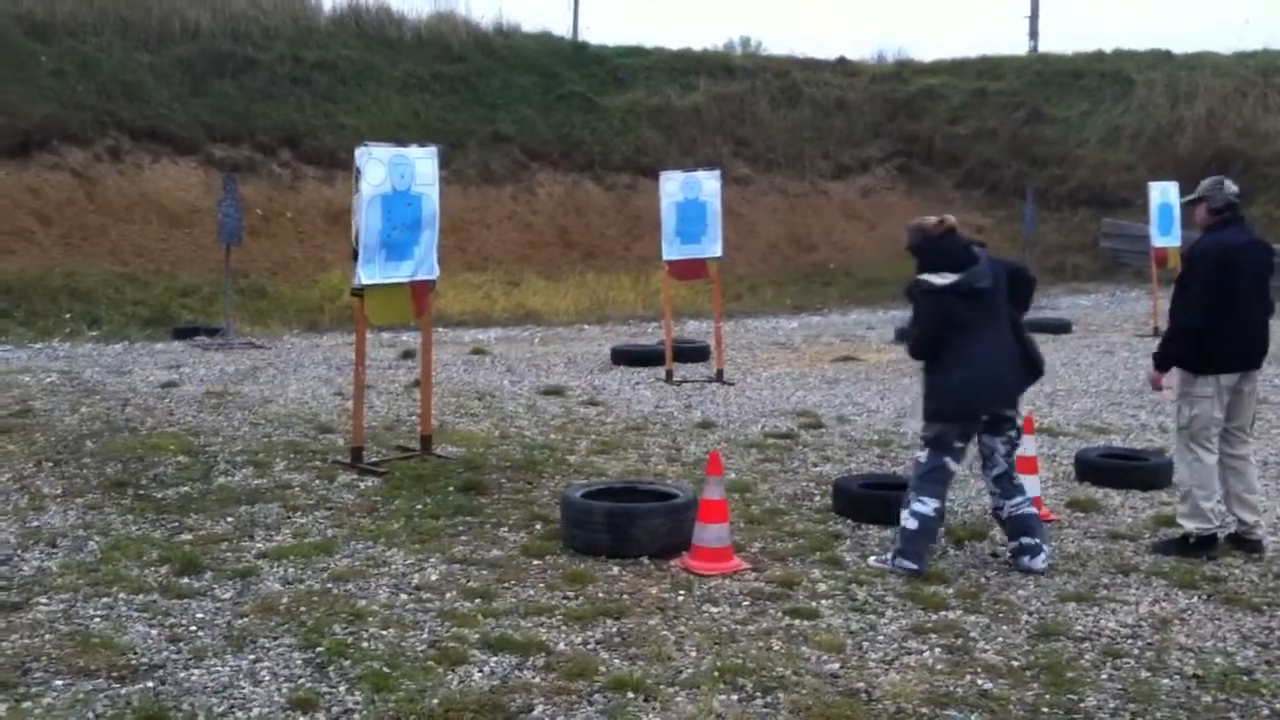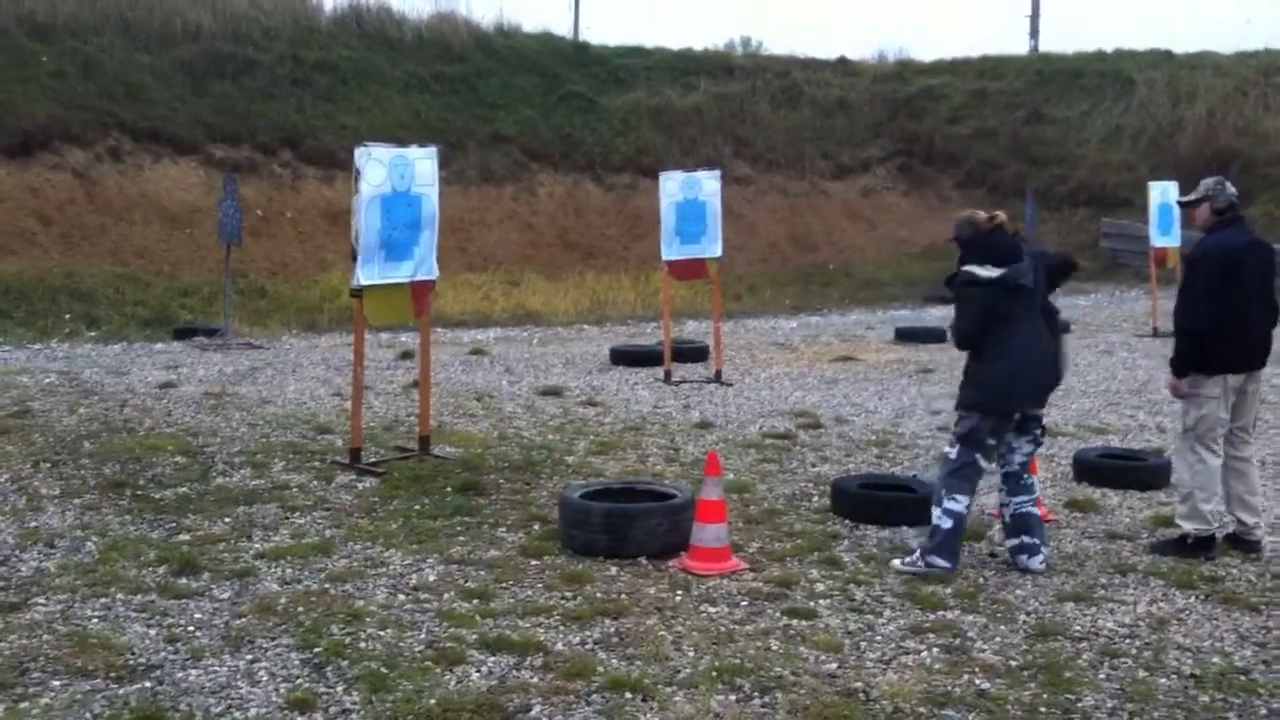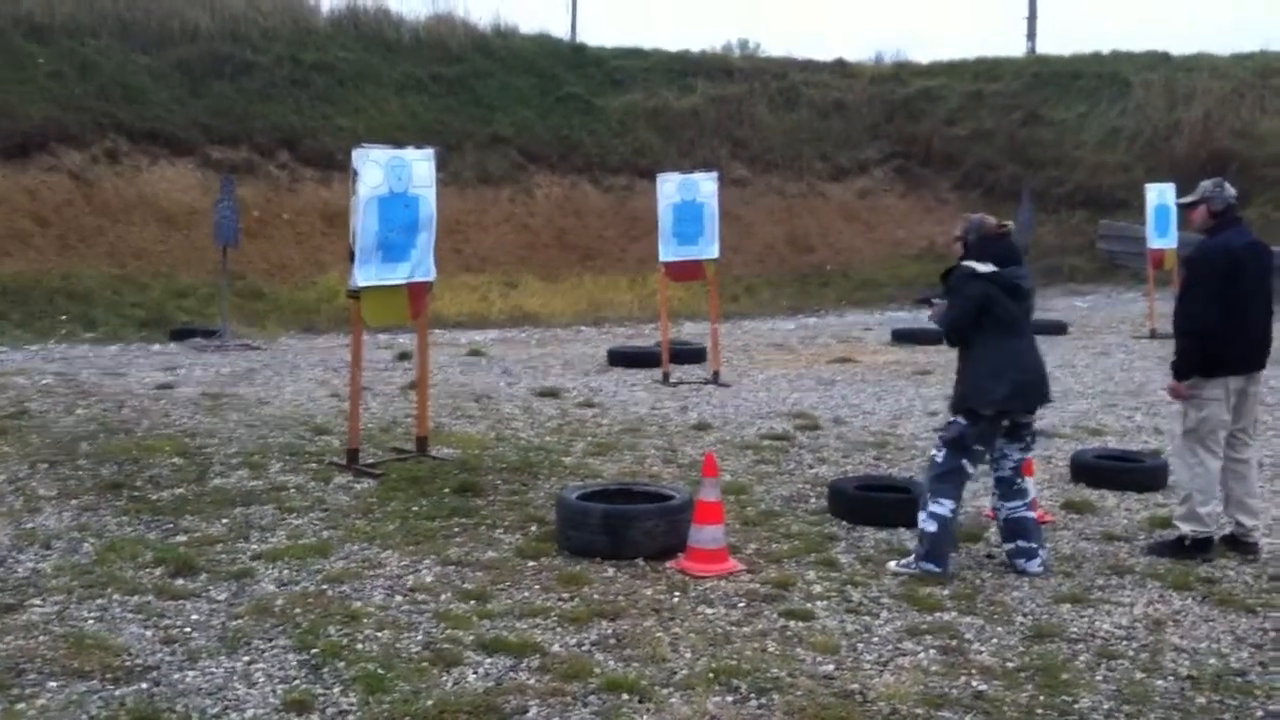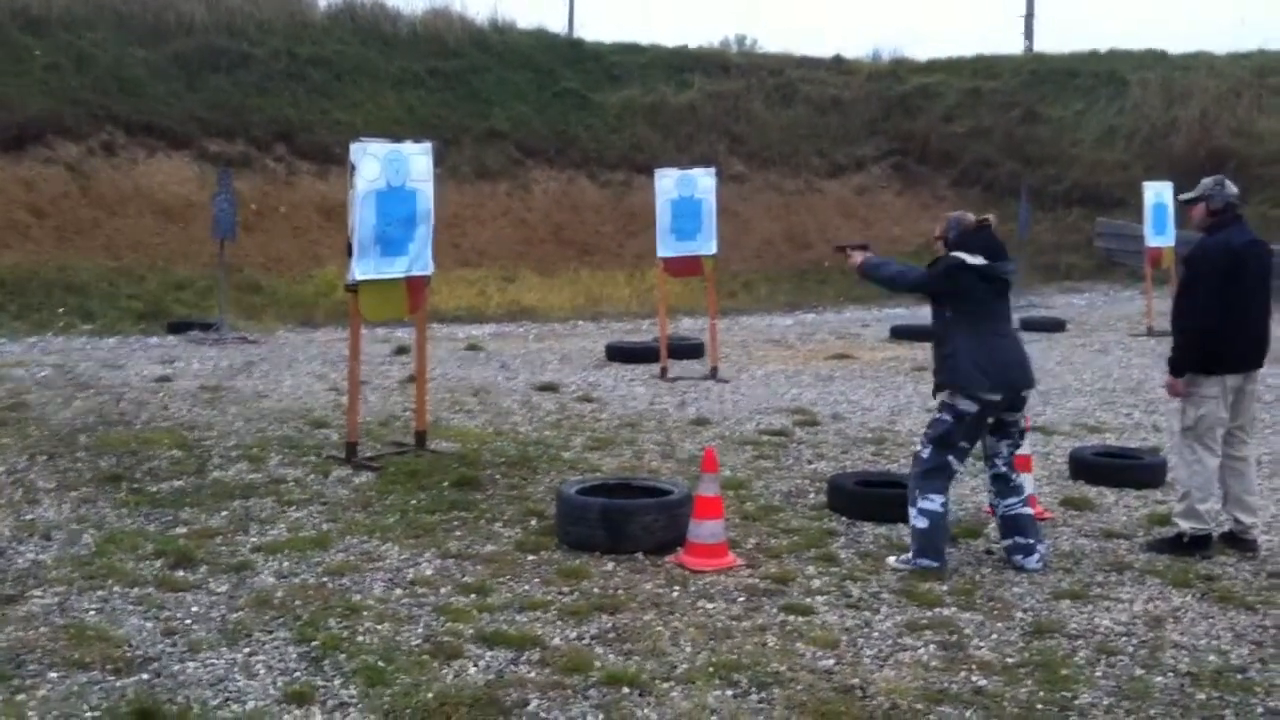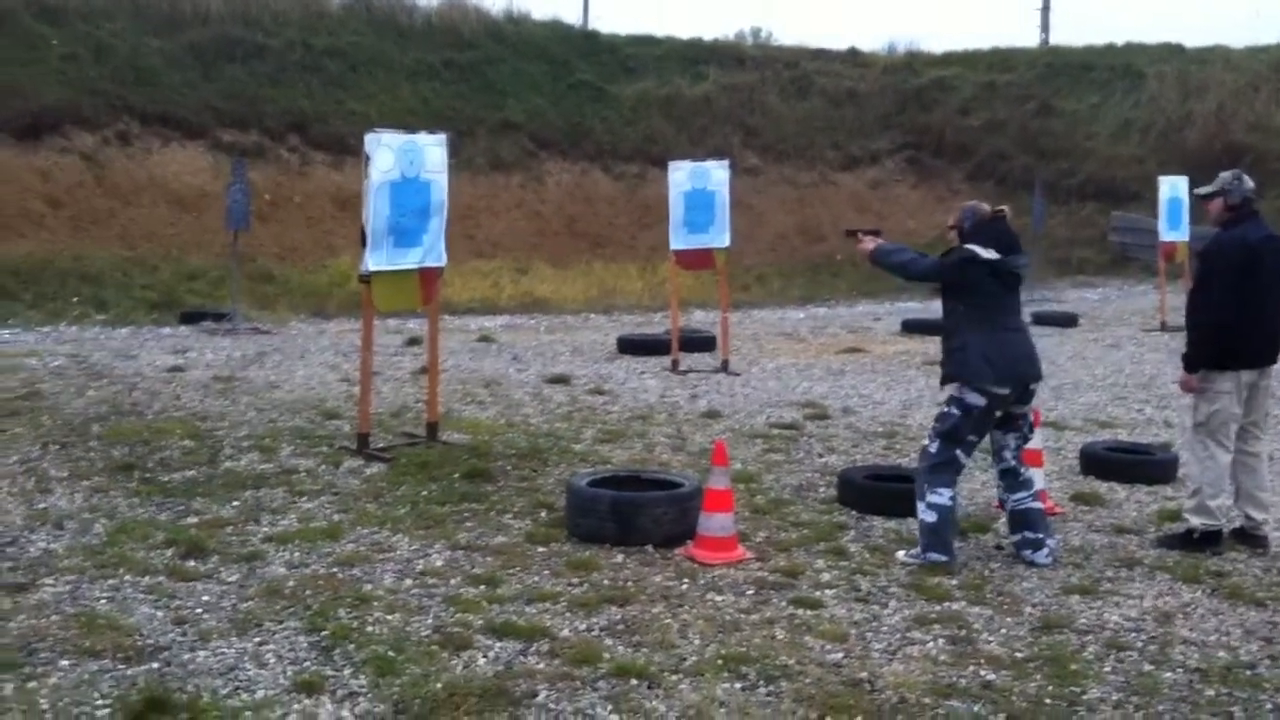
dt=0.4s
person 1, frame 1
left shoulder: (1207, 249)
right shoulder: (1260, 248)
left elbow: (1188, 314)
right elbow: (1263, 305)
left wrist: (1163, 361)
left hip: (1209, 364)
right hip: (1247, 360)
left knee: (1198, 445)
right knee: (1238, 444)
left ankle: (1200, 534)
right ankle: (1250, 531)
person 1, frame 2
left shoulder: (1210, 250)
right shoulder: (1261, 248)
left elbow: (1194, 316)
right elbow: (1269, 308)
left wrist: (1179, 367)
left hip: (1213, 365)
right hip: (1250, 362)
left knee: (1200, 447)
right knee: (1241, 445)
left ankle: (1198, 534)
right ankle: (1249, 531)
person 1, frame 3
left shoulder: (1210, 252)
right shoulder: (1258, 249)
left elbow: (1196, 318)
right elbow: (1261, 308)
left wrist: (1181, 371)
left hip: (1213, 368)
right hip: (1249, 363)
left knee: (1200, 449)
right knee: (1241, 447)
left ankle: (1196, 535)
right ankle: (1246, 533)
person 1, frame 4
left shoulder: (1210, 250)
right shoulder: (1257, 247)
left elbow: (1195, 317)
left wrist: (1178, 368)
left hip: (1211, 366)
right hip: (1246, 362)
left knee: (1198, 447)
right knee: (1239, 445)
left ankle: (1195, 533)
right ankle: (1244, 530)
person 1, frame 5
left shoulder: (1225, 245)
left elbow: (1210, 312)
left wrist: (1193, 363)
left hip: (1226, 361)
left knee: (1211, 443)
left ankle: (1206, 529)
person 2, frame 1
left shoulder: (932, 290)
right shoulder: (986, 264)
left elbow: (920, 348)
right elbow: (1025, 281)
left wrist: (909, 331)
right wrist: (1008, 318)
left hip: (958, 391)
right hip: (1002, 384)
left knee: (932, 471)
right knee: (1002, 469)
left ankle: (907, 555)
right ankle: (1032, 550)
person 2, frame 2
left shoulder: (975, 283)
right shoulder: (1028, 263)
left elbow: (964, 338)
right elbow: (1065, 265)
left wrist: (959, 320)
left hip: (994, 387)
right hip: (1033, 382)
left knee: (960, 468)
right knee: (1017, 467)
left ankle: (937, 555)
right ankle: (1030, 552)
person 2, frame 3
left shoulder: (972, 278)
right shoulder: (1016, 277)
left elbow: (954, 332)
left wrist: (941, 312)
right wrist: (951, 310)
left hip: (987, 390)
right hip: (1026, 386)
left knee: (946, 471)
right knee: (1010, 472)
left ankle: (930, 558)
right ankle: (1028, 555)
person 2, frame 4
left shoulder: (956, 270)
right shoulder: (992, 272)
left elbow: (908, 279)
right elbow: (921, 276)
left wrist: (865, 264)
right wrist: (875, 261)
left hip: (974, 385)
right hip: (1012, 381)
left knee: (930, 468)
right knee: (1003, 468)
left ankle: (927, 554)
right ankle: (1028, 550)
person 2, frame 5
left shoulder: (968, 262)
right shoulder: (1004, 262)
left elbow: (918, 268)
right elbow: (933, 264)
left wrist: (876, 250)
right wrist: (886, 247)
left hip: (982, 378)
right hip: (1020, 374)
left knee: (938, 462)
right knee: (1011, 461)
left ankle: (934, 548)
right ankle: (1036, 545)
